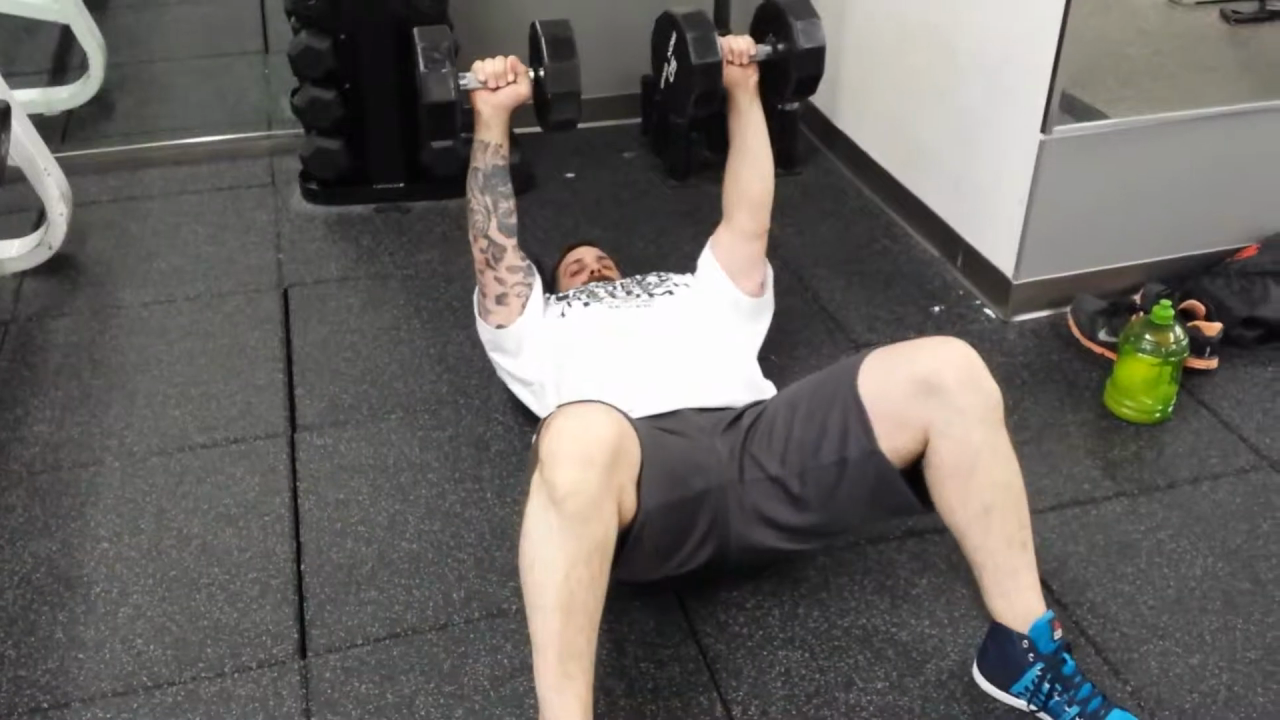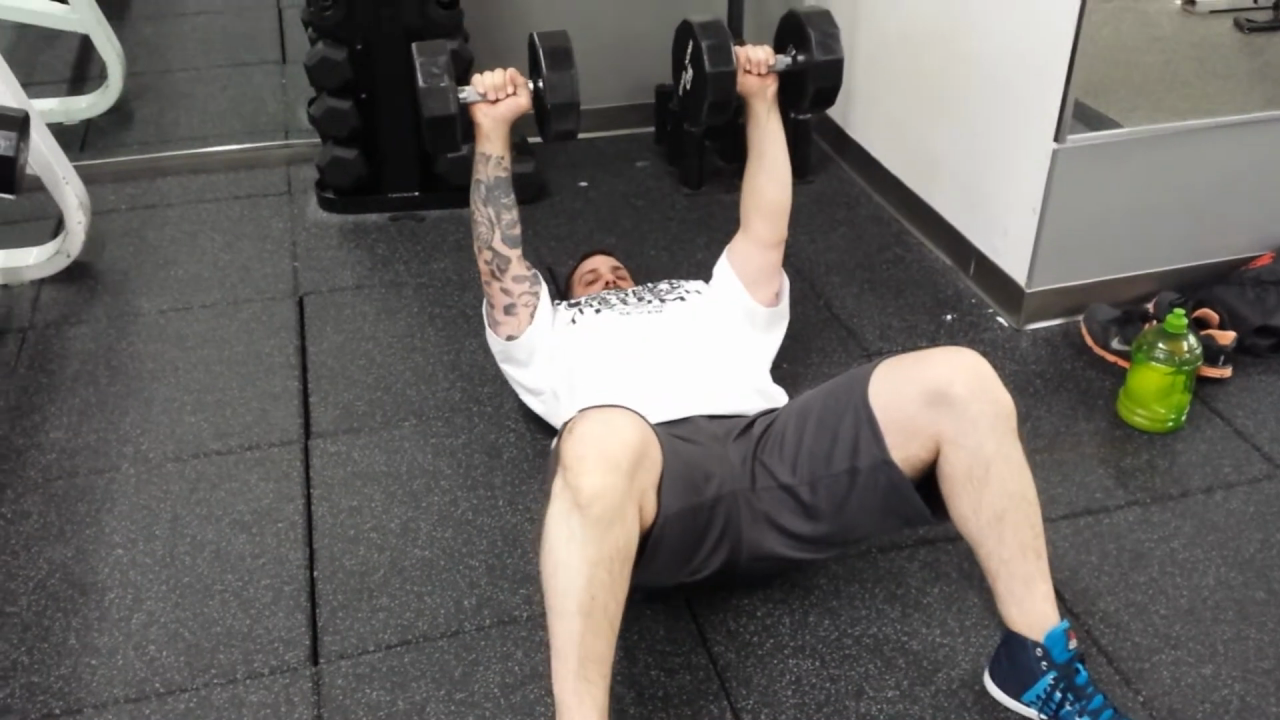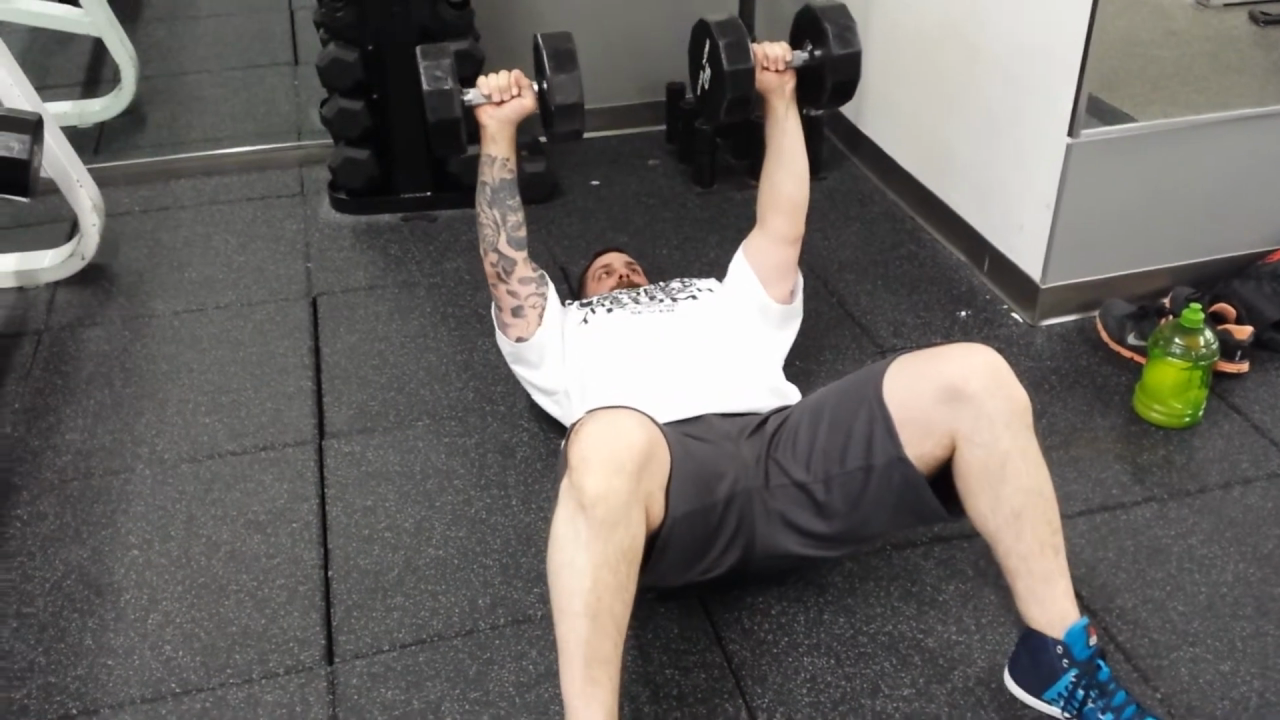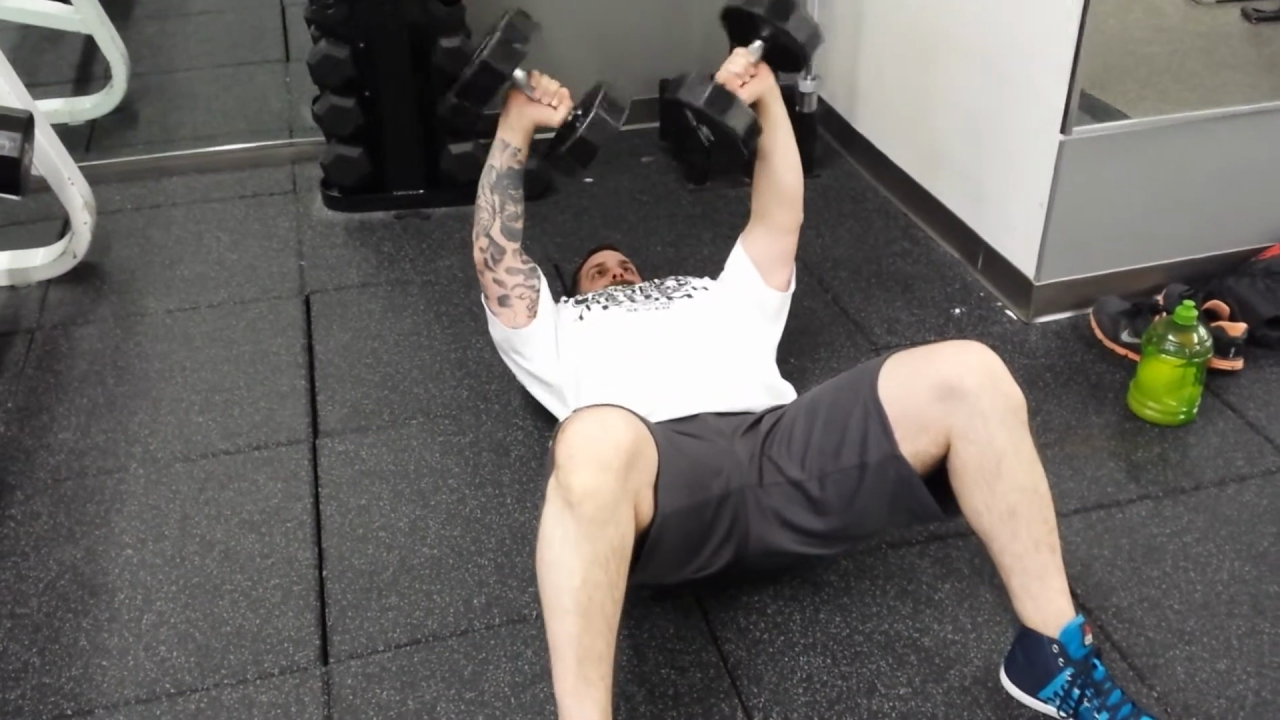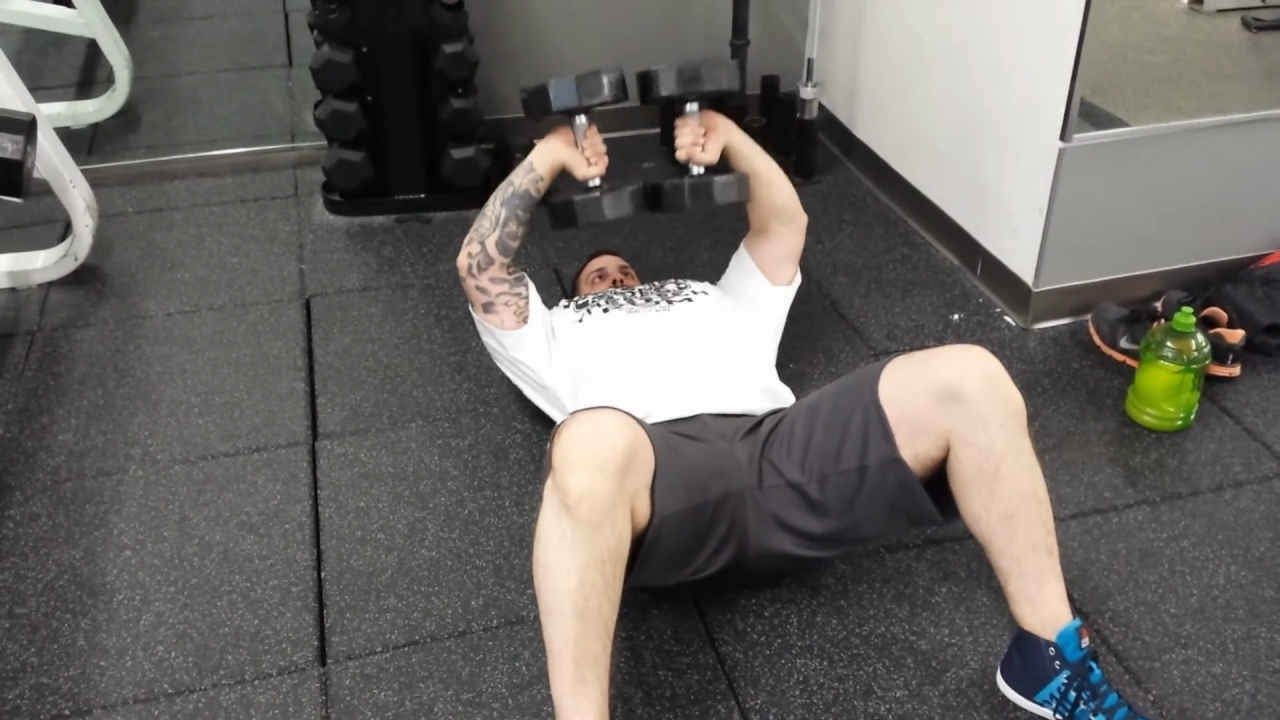
dt=0.7s
person 1, frame 1
left shoulder: (696, 296)
right shoulder: (542, 328)
left elbow: (746, 224)
right elbow: (494, 252)
left wrist: (743, 93)
right wrist: (492, 116)
left hip: (760, 440)
right hip: (640, 464)
left knee: (946, 372)
right knee: (580, 440)
left ankle: (1024, 646)
person 1, frame 2
left shoulder: (710, 303)
right shoulder: (554, 335)
left elbow: (765, 234)
right elbow: (500, 264)
left wrist: (760, 103)
right wrist: (493, 130)
left hip: (772, 450)
right hip: (649, 471)
left knee: (959, 383)
right knee: (601, 445)
left ankle: (1038, 654)
person 1, frame 3
left shoulder: (723, 301)
right shoulder: (565, 331)
left elbow: (781, 230)
right elbow: (506, 265)
left wrist: (779, 99)
right wrist: (498, 130)
left hip: (785, 447)
right hip: (664, 470)
left knee: (974, 379)
right knee: (609, 447)
left ankle: (1057, 650)
person 1, frame 4
left shoulder: (716, 296)
right shoulder: (562, 326)
left elbow: (780, 219)
right elbow: (494, 255)
left wrist: (767, 96)
right wrist: (516, 124)
left hip: (781, 448)
right hip: (661, 468)
left knee: (968, 376)
right knee: (595, 445)
left ankle: (1053, 649)
person 1, frame 5
left shoulder: (716, 299)
right shoulder: (560, 333)
left elbow: (784, 226)
right elbow: (480, 265)
left wrist: (729, 139)
right wrist: (547, 159)
left hip: (778, 451)
right hip: (659, 468)
left knee: (969, 379)
right knee: (593, 444)
left ankle: (1049, 652)
